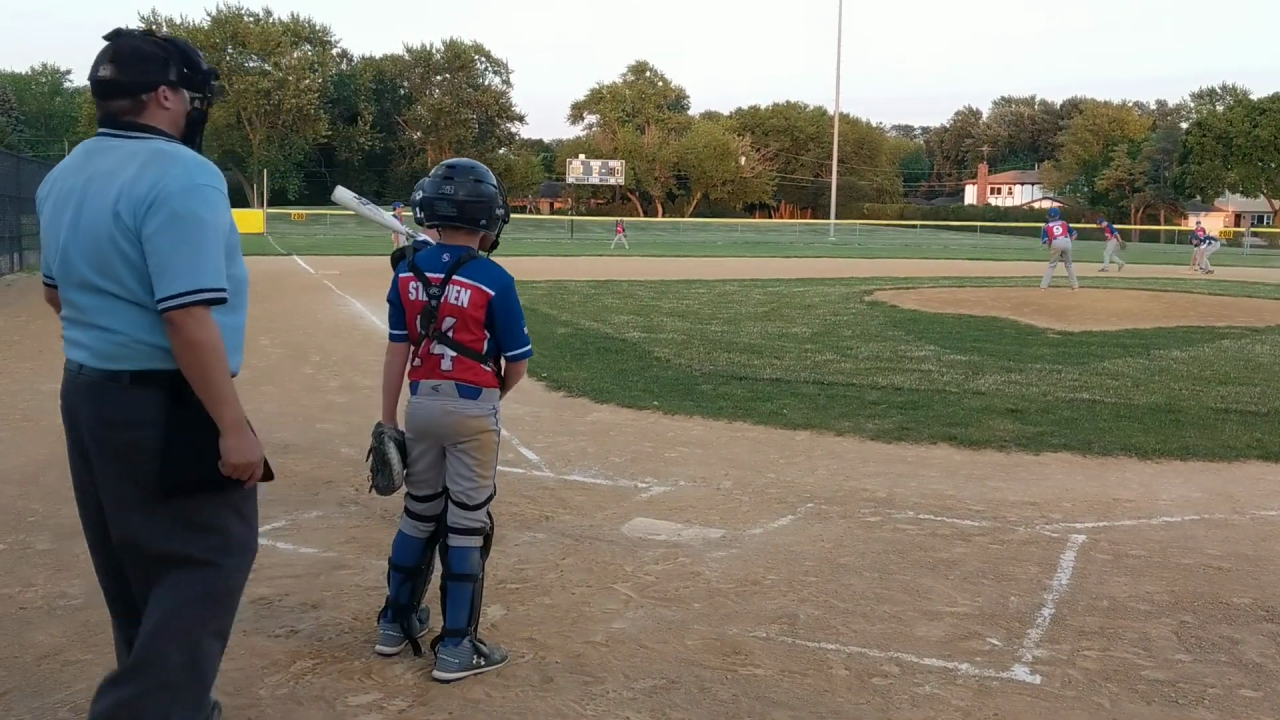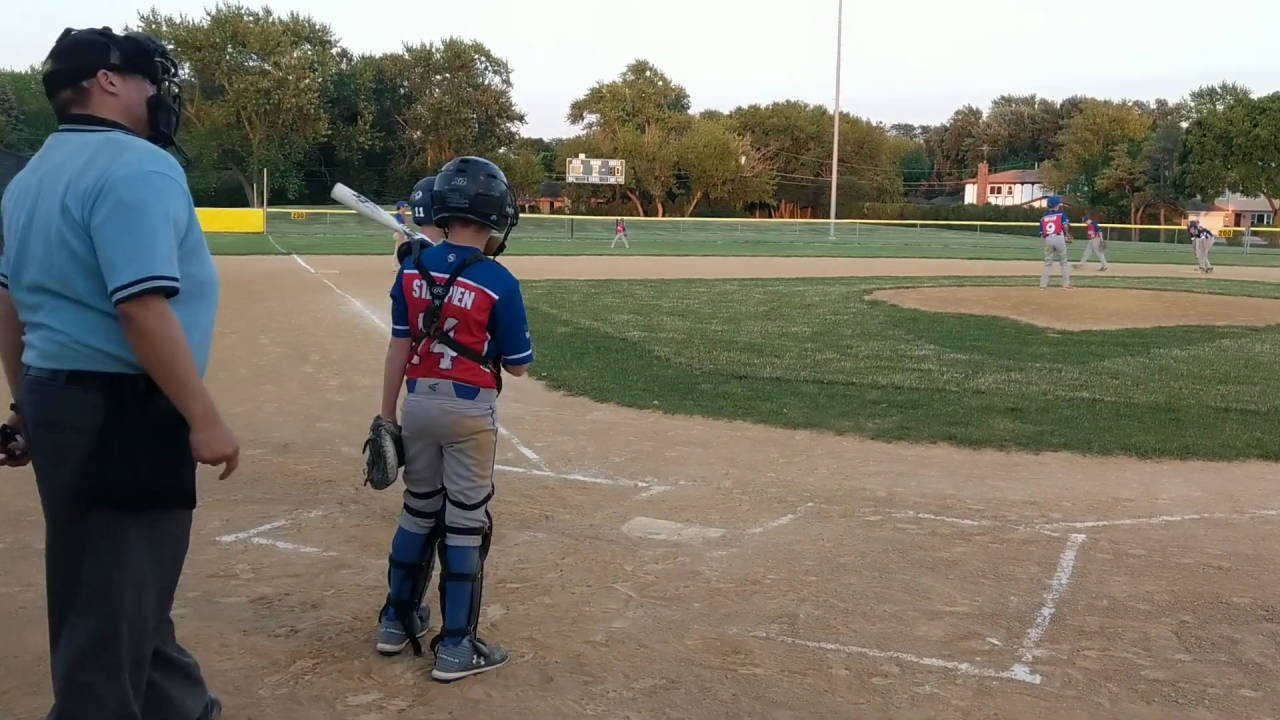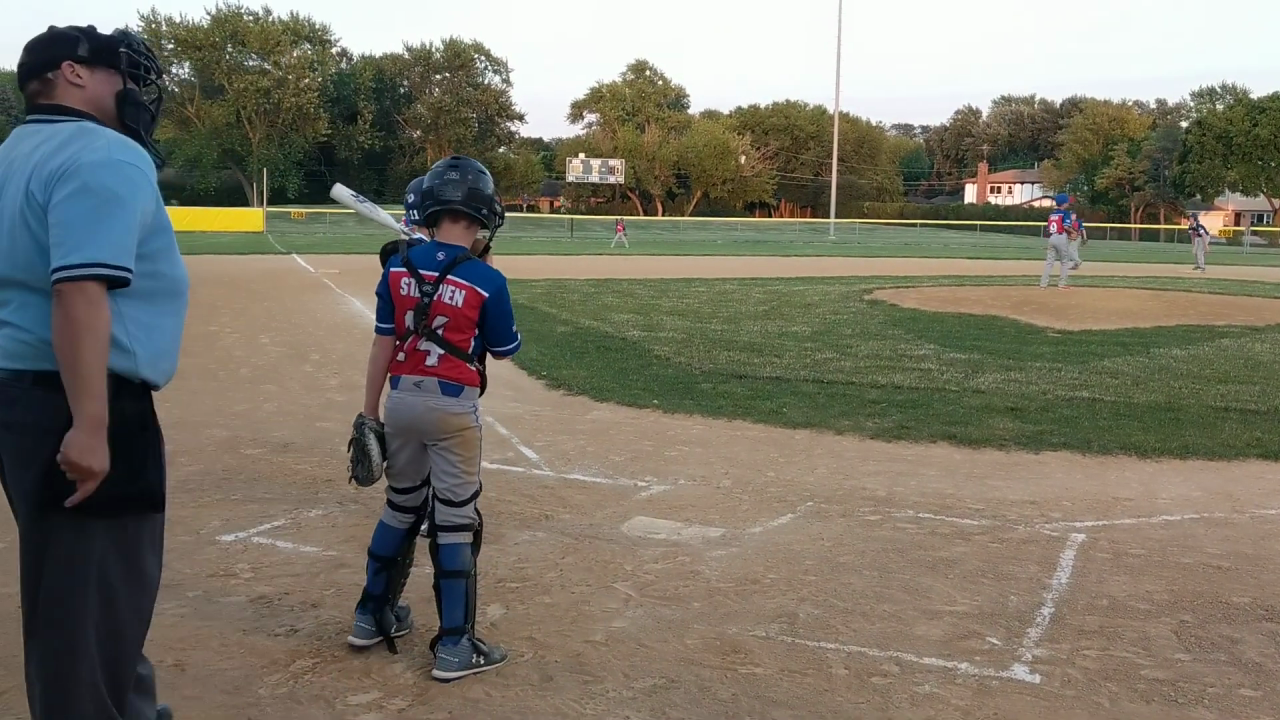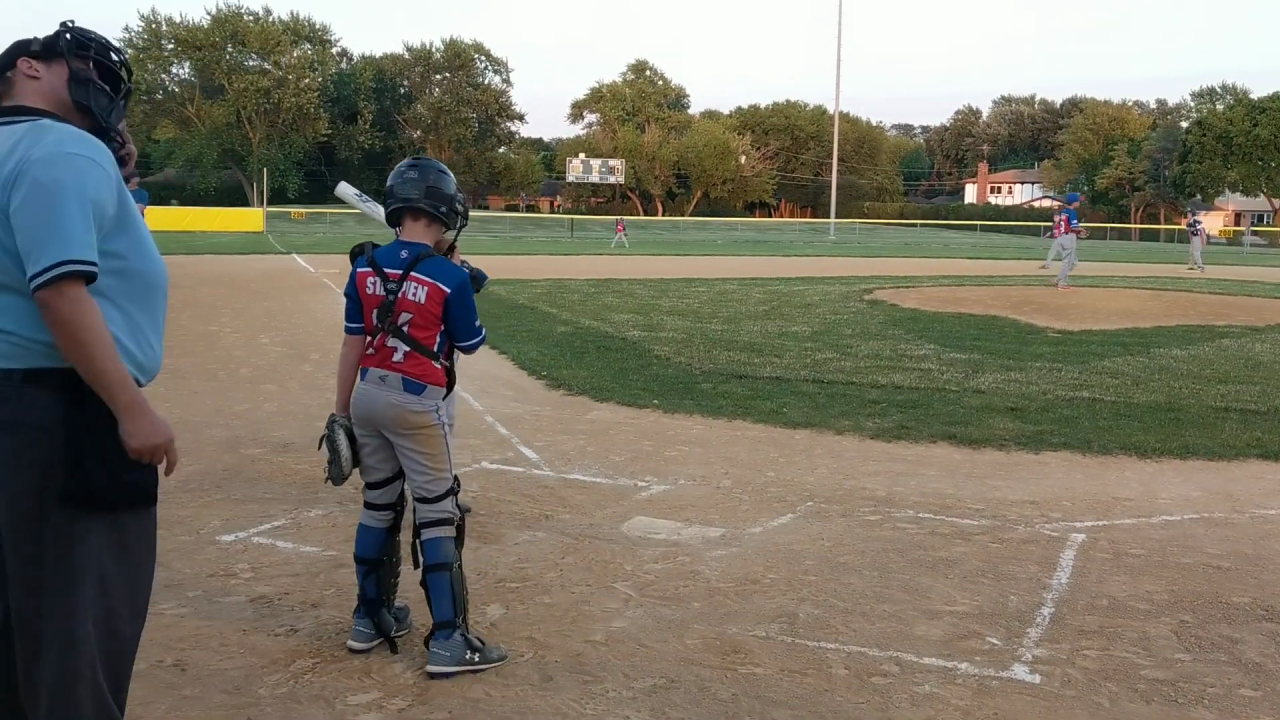
dt=0.3s
person 1, frame 1
left shoulder: (65, 175)
right shoulder: (182, 175)
right elbow: (188, 317)
right wrist: (233, 425)
left hip: (85, 392)
right hip: (161, 402)
left knee: (136, 568)
right knee: (207, 559)
person 1, frame 2
right shoulder: (138, 167)
right elbow: (142, 308)
right wrist: (204, 418)
right hip: (118, 406)
left knee: (127, 572)
right knee: (113, 589)
person 1, frame 3
right shoulder: (106, 155)
right elbow: (80, 294)
right wrist: (90, 426)
right hip: (69, 407)
left knee: (73, 584)
right knee: (94, 592)
person 1, frame 4
right shoulder: (66, 151)
right elbow: (62, 292)
left wrist: (108, 173)
right wrist: (132, 411)
right hip: (64, 407)
right knee: (87, 593)
person 2, frame 1
left shoulder: (407, 272)
right shoulder: (493, 279)
left elbow: (396, 353)
right elbow: (517, 364)
left wrist: (386, 421)
right wrist: (496, 390)
left hip: (421, 405)
right hip: (472, 410)
left knee: (420, 513)
right knee: (467, 525)
left ankle: (396, 622)
right ankle: (456, 646)
person 2, frame 2
left shoulder: (412, 269)
right shoulder: (497, 281)
left elbow: (398, 348)
right elbow: (517, 364)
left wrist: (386, 415)
left hip: (418, 403)
right hip: (469, 411)
left knee: (419, 511)
right knee: (465, 524)
left ankle: (397, 621)
right ankle: (456, 646)
person 2, frame 3
left shoulder: (398, 267)
right shoulder: (485, 279)
left elbow: (383, 345)
right elbow: (505, 350)
left wrist: (368, 412)
left hip: (401, 400)
right hip: (452, 408)
left knee: (401, 506)
right knee: (456, 523)
left ankle: (372, 615)
right ankle: (455, 645)
person 2, frame 4
left shoulder: (365, 267)
right shoulder: (449, 276)
left elbow: (353, 344)
right elbow: (471, 344)
left wrist: (340, 410)
left hip: (368, 396)
right hip: (417, 404)
left knee: (379, 506)
right knee: (438, 517)
left ankle: (370, 617)
right ankle: (448, 641)
